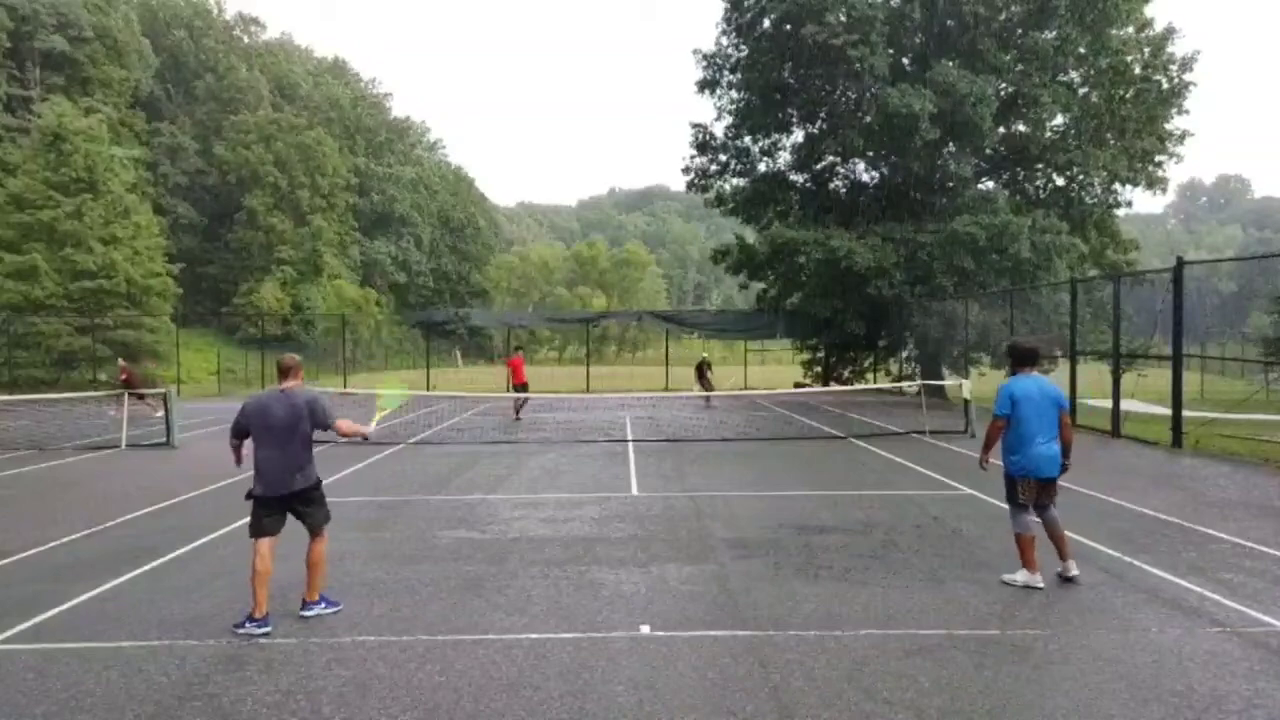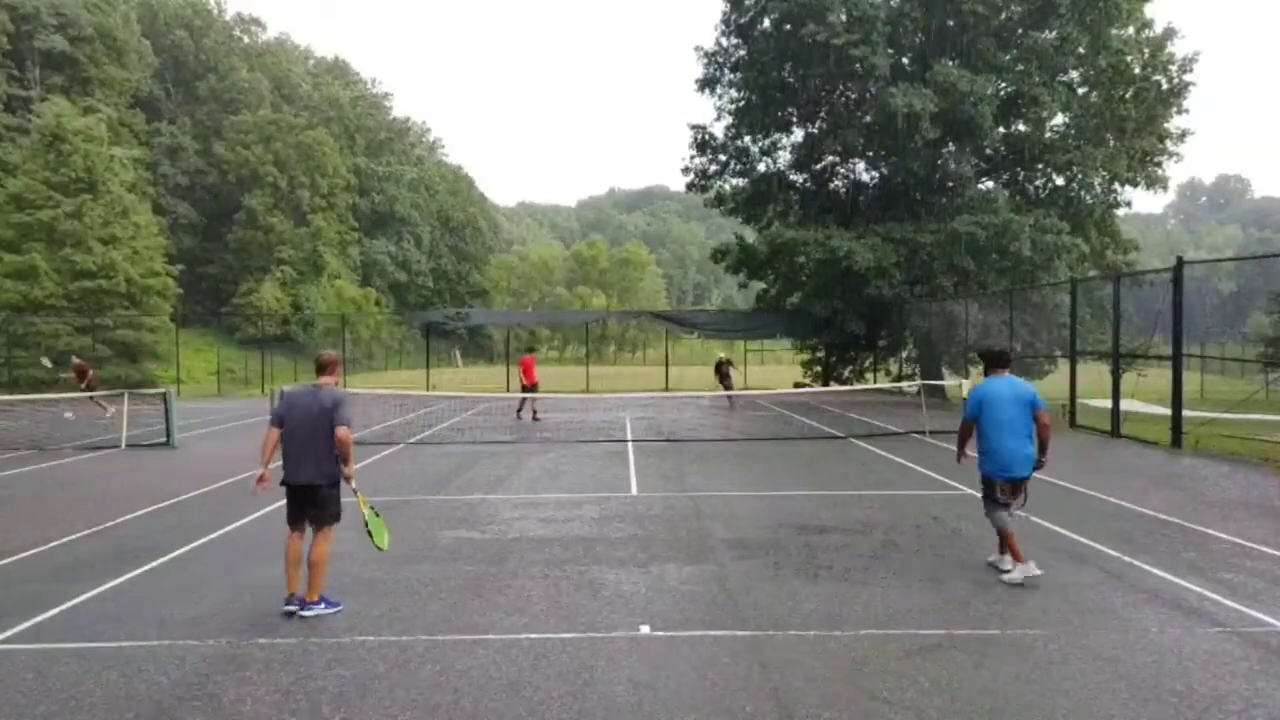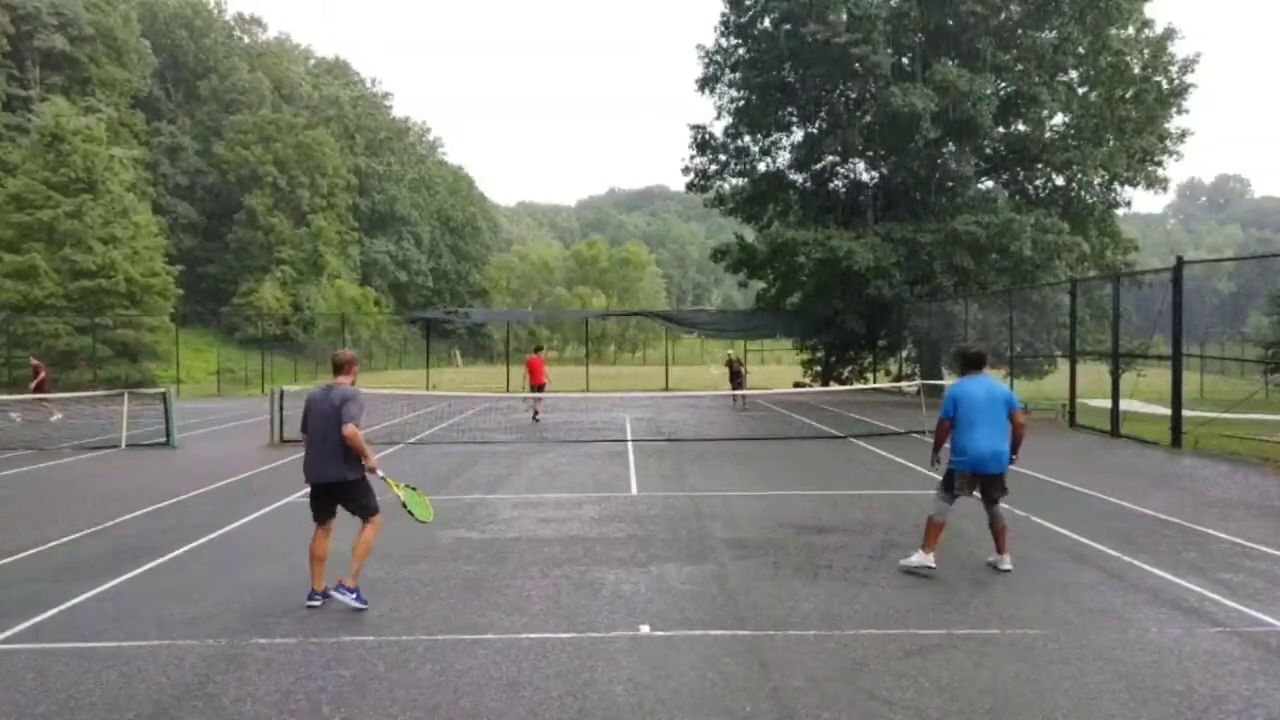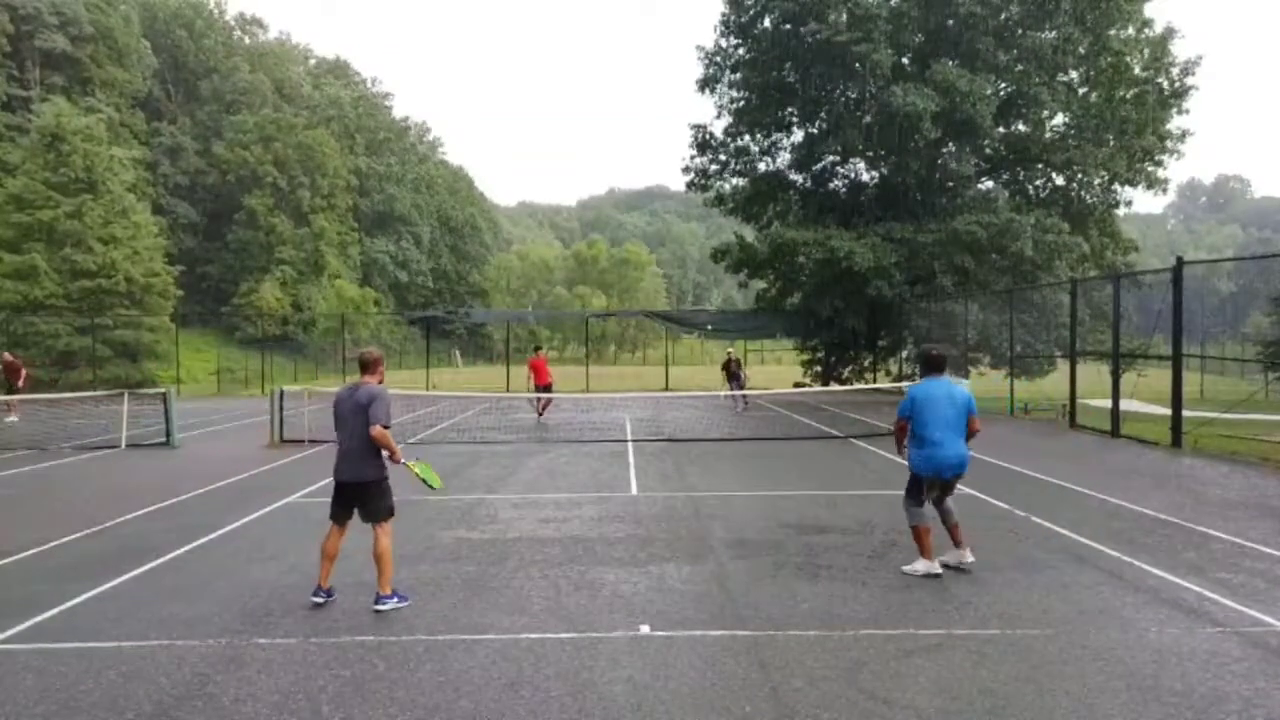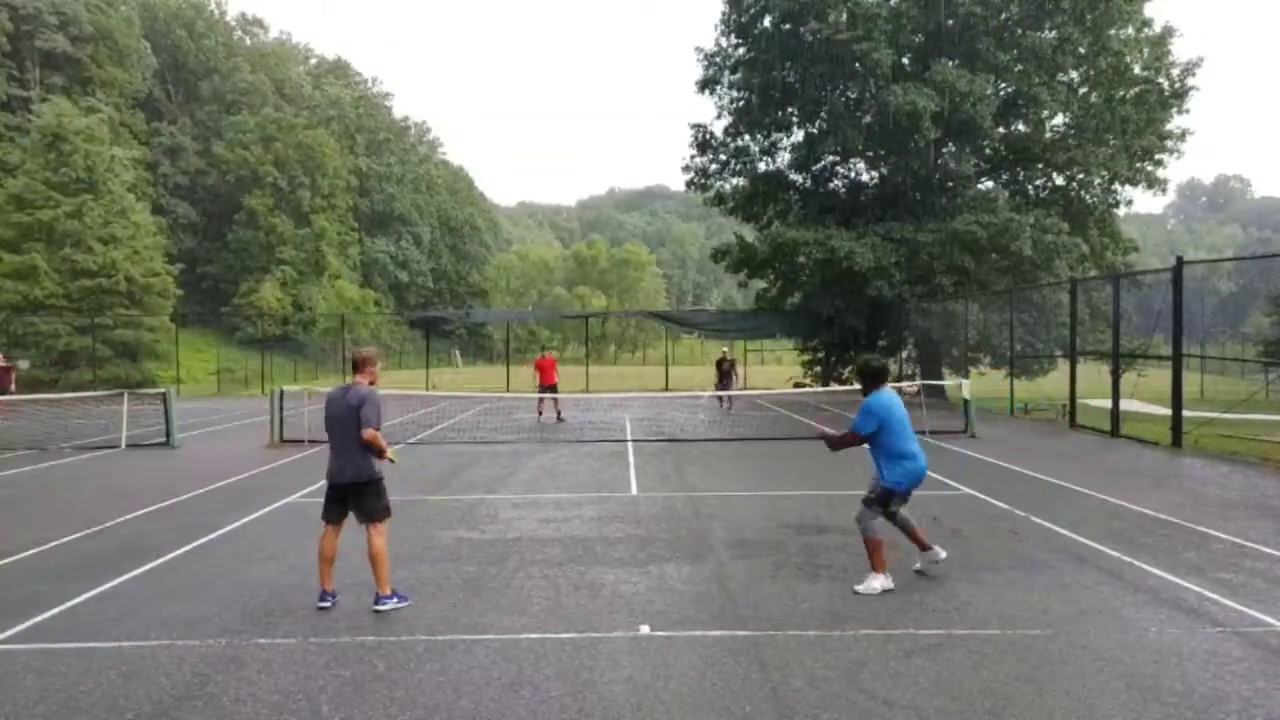
dt=0.4s
person 1, frame 1
left shoulder: (253, 404)
right shoulder: (308, 400)
left elbow: (235, 440)
right elbow: (340, 427)
left wrist: (238, 456)
right wrist: (362, 430)
left hip: (266, 486)
right hip: (303, 483)
left knee: (263, 547)
right knee: (318, 536)
left ankle: (258, 616)
right ankle: (312, 600)
person 1, frame 2
left shoulder: (290, 395)
right shoulder: (337, 397)
left elbow: (273, 432)
right elbow: (341, 434)
left wrist: (264, 467)
right wrist: (348, 463)
left hip: (294, 476)
right hip: (324, 477)
left knee: (296, 532)
right knee: (323, 535)
left ankle: (291, 596)
right ankle: (312, 600)
person 1, frame 3
left shoulder: (313, 396)
right shoulder: (350, 395)
left elbow: (305, 436)
right elbow: (349, 431)
right wrist: (368, 456)
left hip: (318, 474)
right hip: (347, 474)
left knee: (322, 528)
right knee: (372, 521)
left ankle: (317, 591)
right ankle: (348, 584)
person 1, frame 4
left shoulder: (342, 394)
right shoulder: (377, 393)
right elbow: (377, 431)
right wrist: (395, 451)
left hip: (343, 473)
right hip: (370, 474)
left knee: (337, 527)
right knee: (382, 529)
left ankle: (322, 588)
right ankle: (385, 594)
person 1, frame 5
left shoulder: (333, 395)
right shoulder: (368, 395)
right elbow: (368, 434)
right wrist: (383, 448)
left hip: (336, 473)
right hip: (364, 475)
left knee: (331, 529)
right knee: (377, 529)
left ankle: (326, 592)
right ankle: (384, 595)
person 2, frame 1
left shoulder: (1010, 388)
right shoulder: (1053, 389)
left elbow: (998, 425)
right elbow: (1066, 426)
left wrist: (985, 452)
right wrist: (1066, 457)
left hip: (1022, 464)
right hip: (1050, 461)
left knee: (1021, 514)
right knee: (1047, 510)
left ankle: (1031, 573)
right ankle: (1068, 564)
person 2, frame 2
left shoulder: (980, 391)
right shoulder: (1027, 388)
left elbow: (967, 427)
right elbow: (1043, 423)
left wrist: (960, 449)
right wrist: (1042, 453)
left hip: (996, 462)
right hip: (1023, 461)
left knee: (996, 510)
right knee: (1005, 507)
left ankle: (1023, 564)
right ankle: (1004, 557)
person 2, frame 3
left shoulder: (956, 390)
right shoulder: (1003, 389)
left elbow: (943, 426)
right elbow: (1019, 423)
left wrist: (935, 452)
right wrist: (1013, 452)
left hip: (966, 459)
right hip: (996, 459)
left knee: (943, 500)
right knee: (993, 505)
left ankle: (927, 554)
right ankle: (1002, 557)
person 2, frame 4
left shoulder: (915, 391)
right shoulder: (962, 392)
left elbow: (900, 427)
right elbow: (974, 429)
left wrist: (901, 446)
left hip: (927, 461)
right hip: (957, 460)
left knee: (914, 505)
right knee: (941, 500)
left ankle: (928, 561)
right ankle: (961, 551)
person 2, frame 5
left shoulder: (873, 404)
right shoulder: (890, 396)
left elbow: (853, 438)
right elbow: (868, 435)
left wrist: (832, 439)
right wrist: (838, 439)
left hip: (899, 472)
right hip: (911, 466)
left knee: (865, 517)
right knee: (890, 511)
left ankle: (880, 576)
right ankle: (930, 551)
